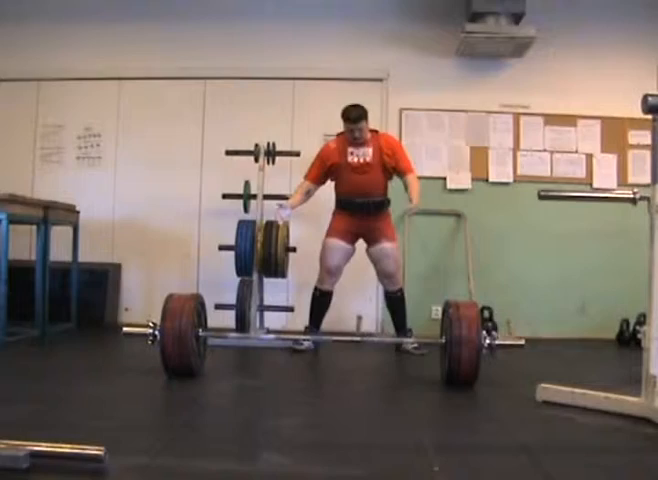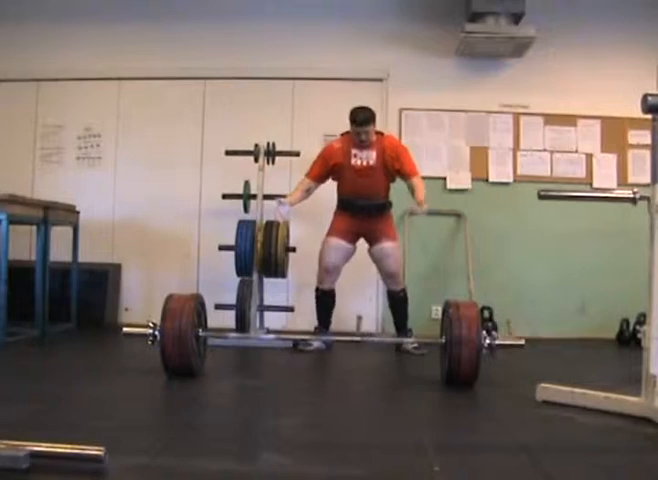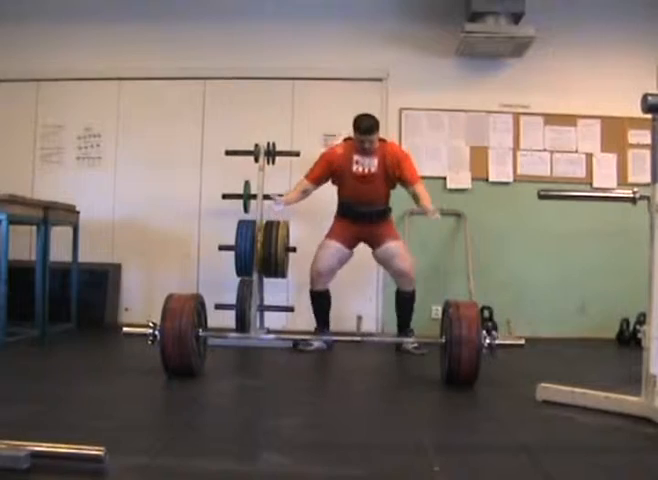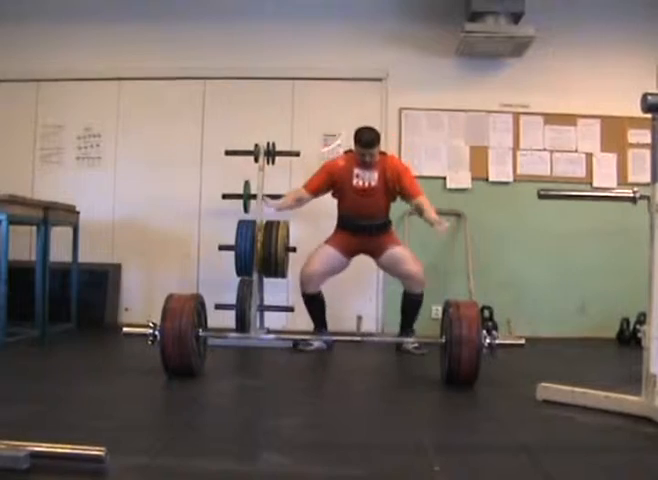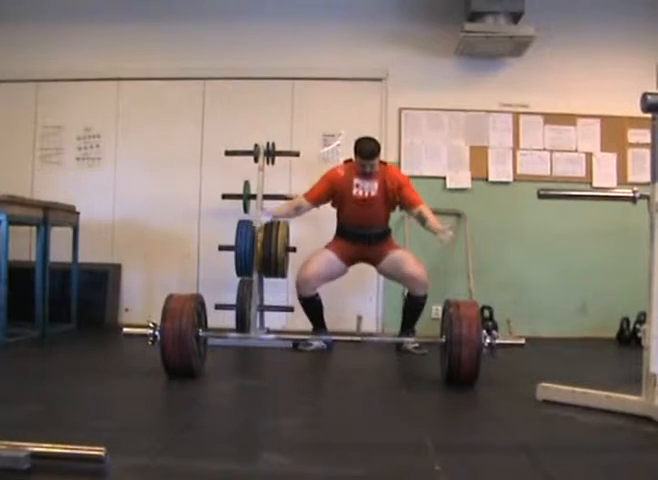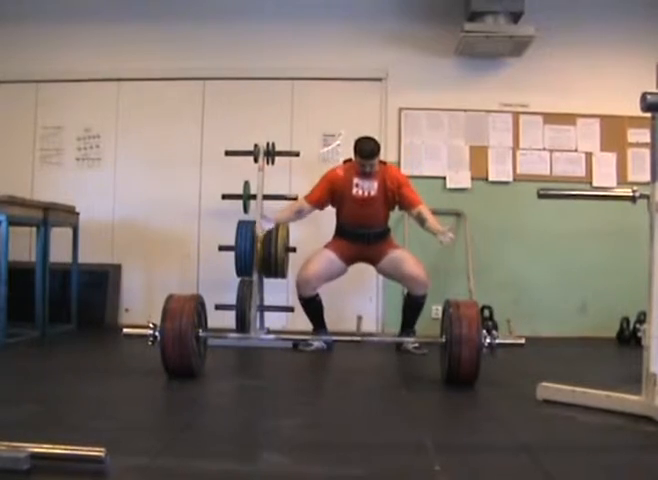
dt=0.1s
person 1, frame 1
left shoulder: (388, 144)
right shoulder: (331, 149)
left elbow: (408, 175)
right elbow: (310, 184)
left wrist: (413, 198)
right wrist: (290, 205)
left hip: (378, 217)
right hip: (344, 217)
left knee: (391, 277)
right knee: (327, 274)
left ankle: (404, 336)
right ankle: (311, 333)
person 1, frame 2
left shoulder: (392, 146)
right shoulder: (335, 149)
left elbow: (413, 178)
right elbow: (311, 181)
left wrist: (420, 199)
right wrist: (289, 202)
left hip: (380, 218)
right hip: (346, 216)
left knee: (394, 276)
right knee: (327, 273)
left ankle: (404, 336)
right ankle: (322, 334)
person 1, frame 3
left shoulder: (394, 154)
right shoulder: (336, 154)
left elbow: (415, 185)
right elbow: (308, 184)
left wrist: (427, 206)
right wrist: (285, 200)
left hip: (380, 224)
right hip: (345, 223)
left knee: (406, 275)
right knee: (318, 274)
left ankle: (405, 335)
right ankle: (322, 334)
person 1, frame 4
left shoulder: (394, 167)
right shoulder: (336, 167)
left elbow: (417, 199)
right elbow: (305, 193)
left wrist: (434, 219)
right wrist: (278, 204)
left hip: (381, 235)
right hip: (345, 234)
left knee: (415, 277)
right knee: (308, 277)
left ankle: (406, 335)
right ankle: (321, 333)
person 1, frame 5
left shoulder: (394, 177)
right shoulder: (337, 176)
left elbow: (418, 209)
right elbow: (304, 203)
left wrist: (438, 229)
right wrist: (274, 214)
left hip: (381, 243)
right hip: (345, 242)
left knee: (420, 280)
right knee: (305, 280)
left ankle: (406, 336)
right ankle: (321, 334)
person 1, frame 6
left shoulder: (394, 177)
right shoulder: (336, 176)
left elbow: (418, 209)
right elbow: (306, 205)
left wrist: (439, 230)
right wrist: (274, 220)
left hip: (381, 243)
right hip: (344, 241)
left knee: (419, 280)
right knee: (305, 280)
left ankle: (406, 336)
right ankle: (321, 334)
